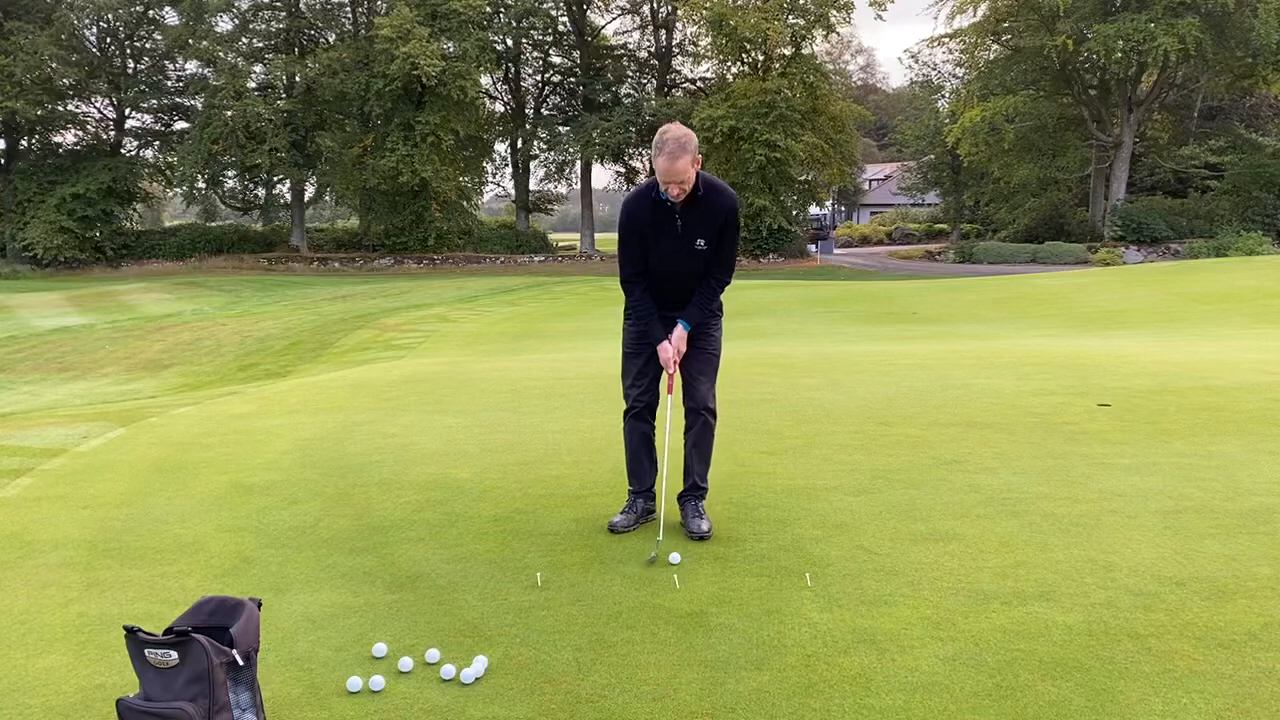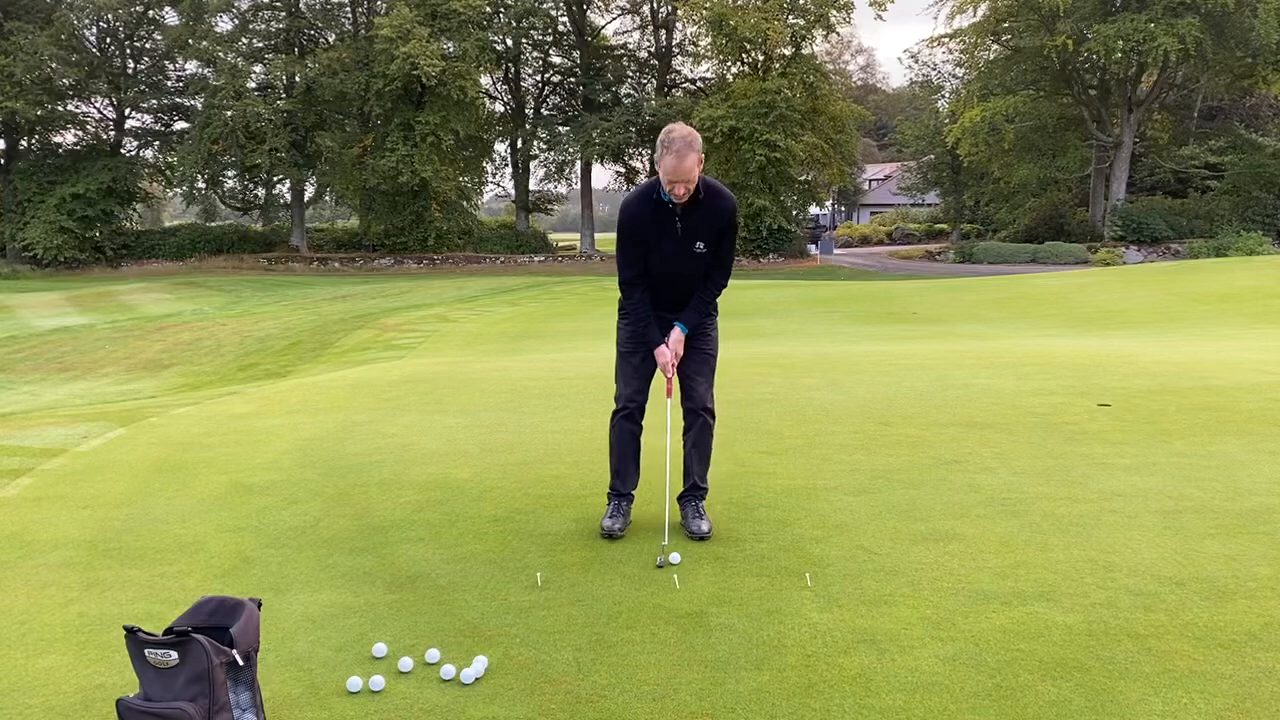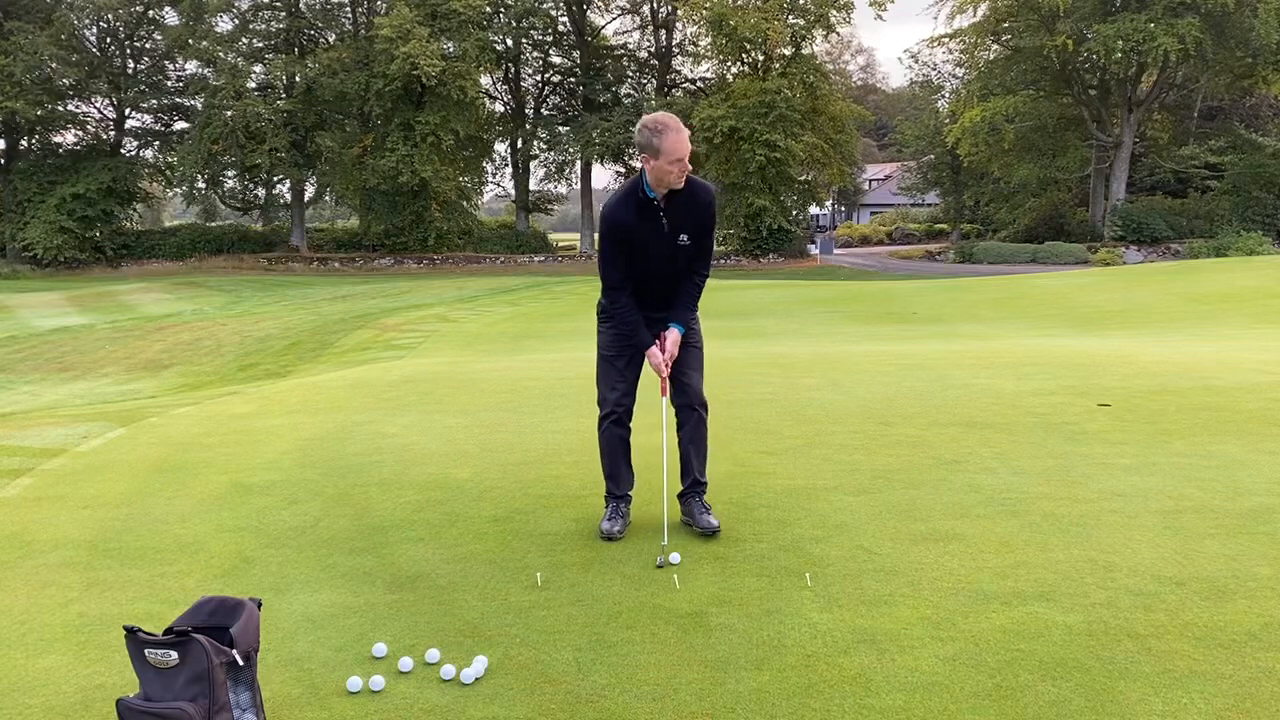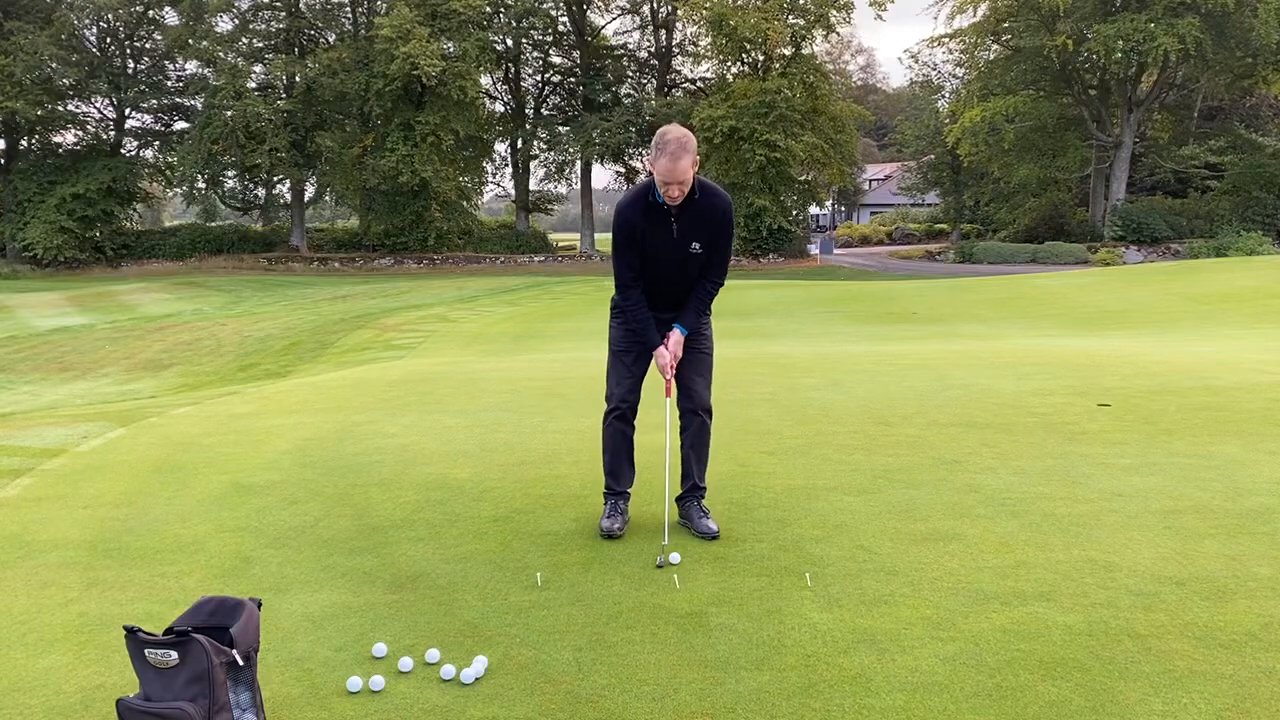
dt=0.4s
person 1, frame 1
left shoulder: (723, 202)
right shoulder: (636, 205)
left elbow: (720, 274)
right elbow: (633, 280)
left wrist: (685, 326)
right wrist: (657, 339)
left hip: (700, 317)
right hip: (646, 317)
left knee: (700, 407)
right knee: (639, 404)
left ankle: (693, 500)
right ankle: (641, 498)
person 1, frame 2
left shoulder: (722, 205)
right shoulder: (635, 207)
left elbow: (718, 276)
right elbow: (631, 283)
left wrist: (683, 328)
right wrist: (655, 342)
left hip: (697, 319)
right hip: (641, 317)
left knee: (699, 408)
right knee: (629, 405)
left ankle: (693, 501)
right ankle: (620, 499)
person 1, frame 3
left shoulder: (701, 197)
right shoulder: (618, 210)
left elbow: (699, 270)
right elbow: (615, 287)
left wrist: (676, 327)
right wrist: (646, 344)
left hip: (679, 315)
right hip: (623, 319)
left knee: (692, 403)
right knee: (615, 408)
left ankle: (693, 498)
right ankle: (617, 502)
person 1, frame 4
left shoulder: (717, 205)
right shoulder: (630, 208)
left elbow: (714, 276)
right elbow: (628, 285)
left wrist: (681, 329)
right wrist: (654, 343)
left hip: (690, 318)
right hip: (634, 317)
left knee: (697, 407)
right knee: (620, 404)
left ankle: (692, 501)
right ankle: (616, 499)
